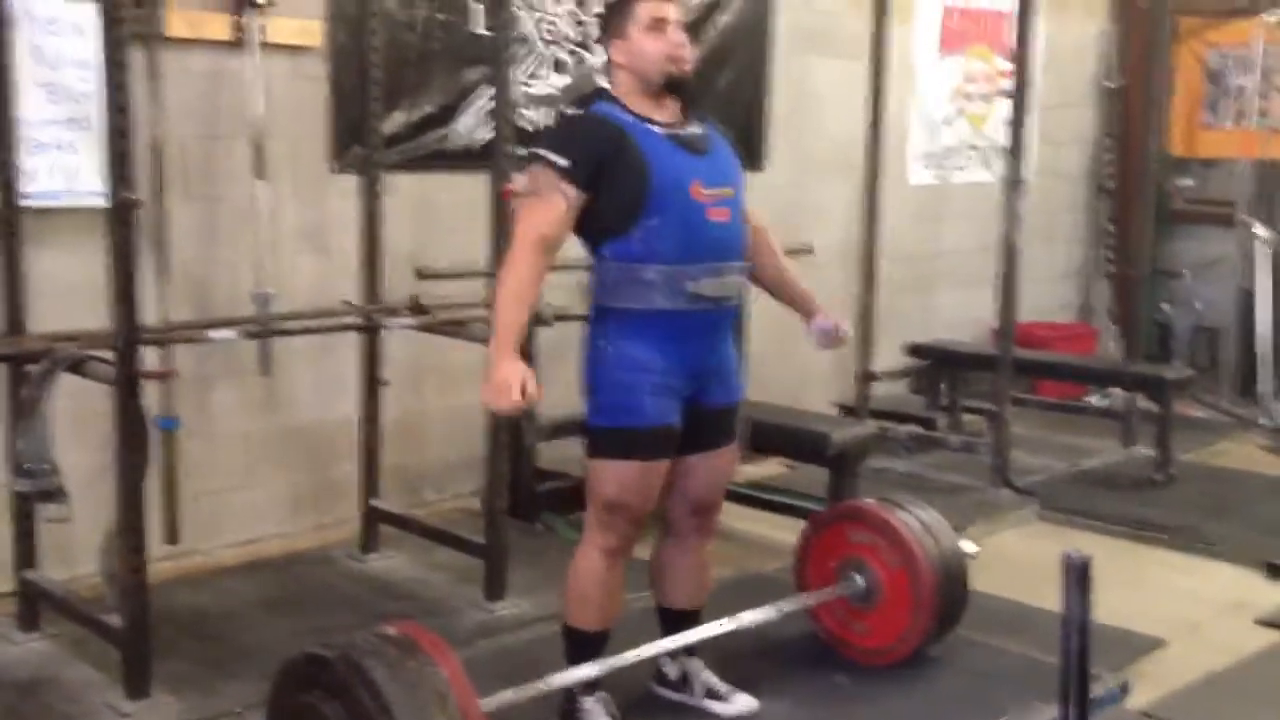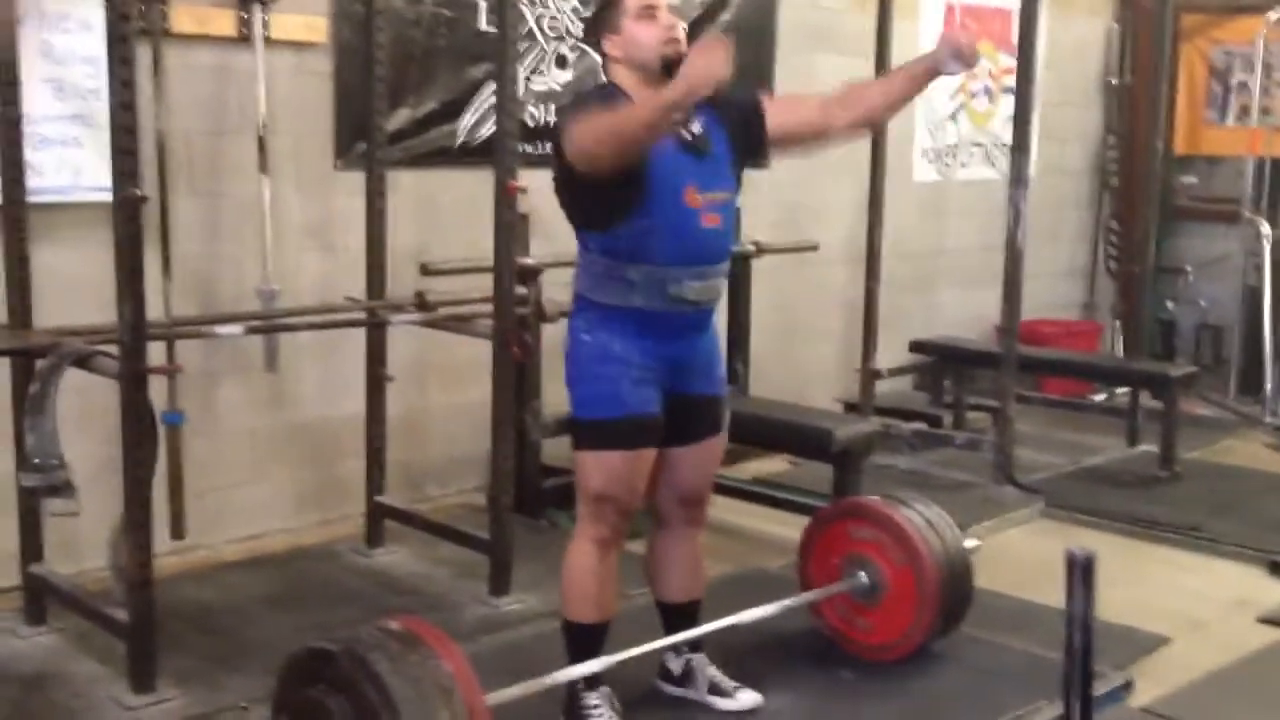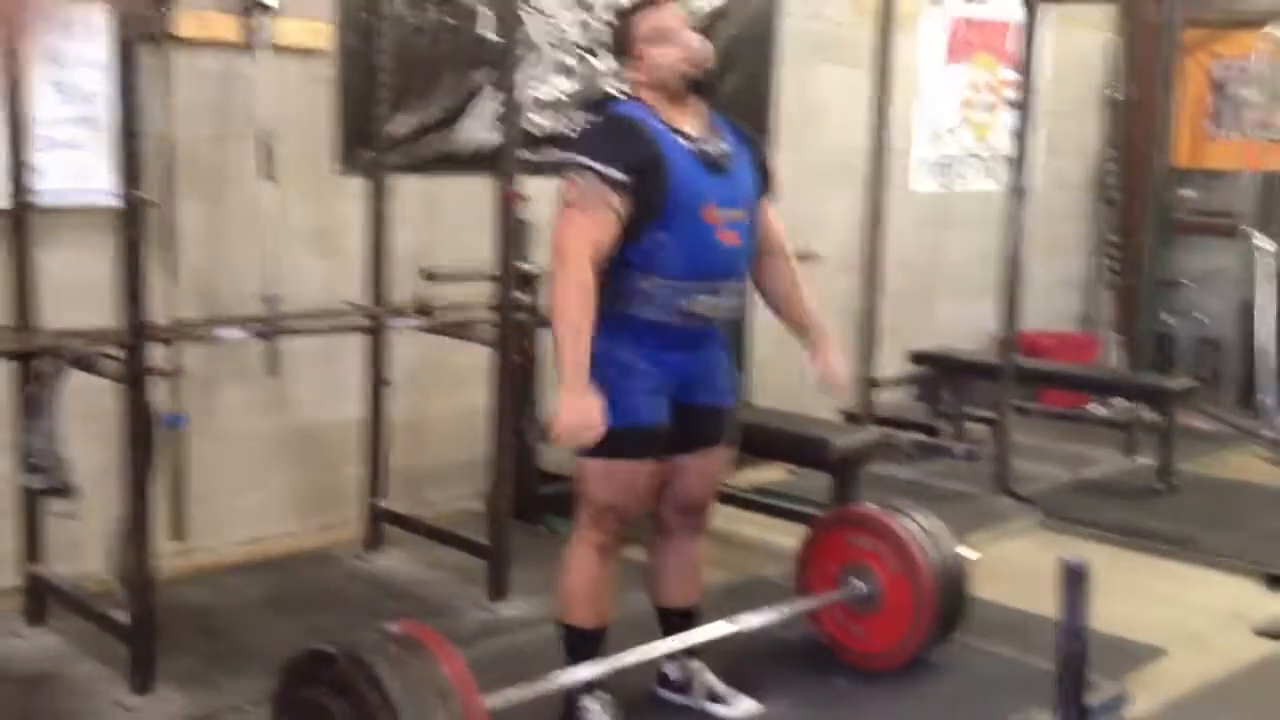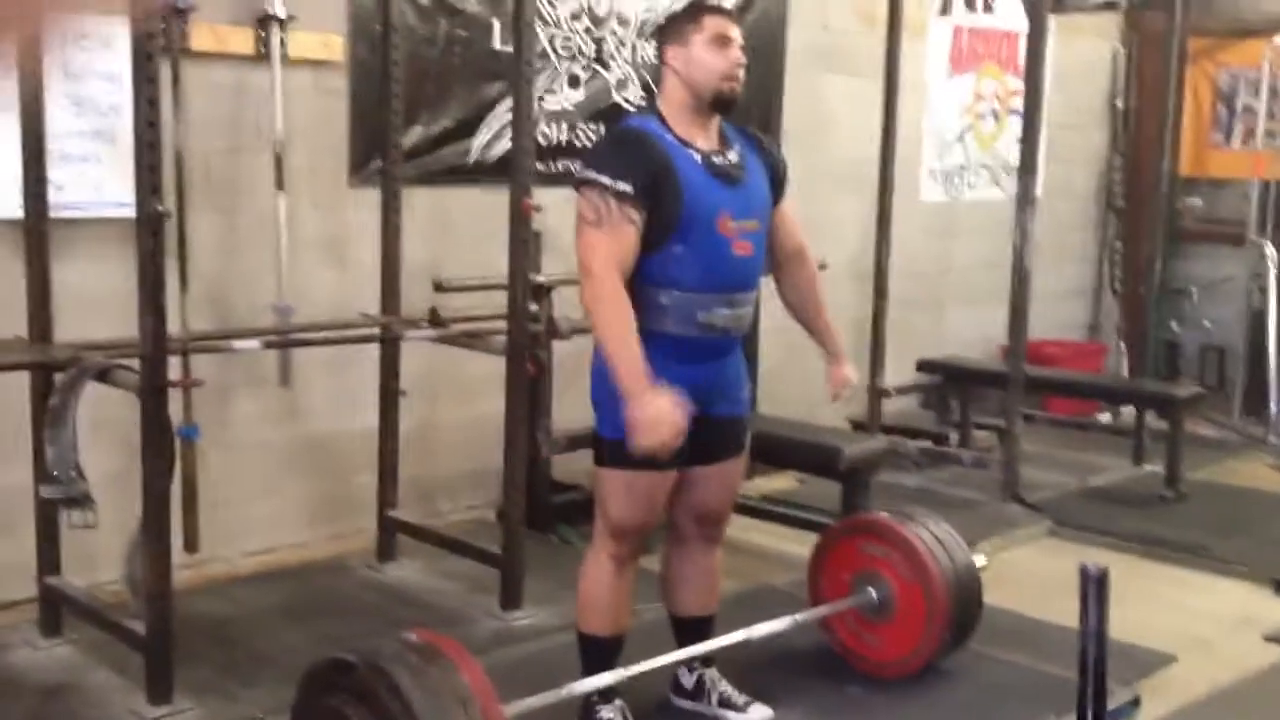
dt=0.4s
person 1, frame 1
left shoulder: (709, 138)
right shoulder: (587, 133)
left elbow: (747, 237)
right elbow: (532, 244)
left wrist: (810, 307)
right wrist: (506, 353)
left hip: (713, 351)
right hip: (633, 353)
left knee: (697, 517)
right knee: (616, 526)
person 1, frame 2
left shoulder: (724, 114)
right shoulder: (595, 114)
left elbow: (833, 112)
right elbow: (612, 139)
left wrist: (928, 67)
right wrist: (682, 90)
left hip: (694, 340)
right hip: (617, 342)
left knee: (685, 507)
right knee: (605, 518)
left ankle: (682, 659)
person 1, frame 3
left shoulder: (737, 144)
right shoulder: (617, 142)
left elbow: (770, 257)
right elbow: (575, 262)
left wrist: (820, 342)
right wrist: (575, 385)
left hip: (708, 355)
right hip: (634, 355)
left knee: (688, 517)
right knee: (607, 524)
person 1, frame 4
left shoulder: (757, 157)
right shoulder: (630, 154)
left elbow: (792, 261)
right elbow: (602, 278)
left wrist: (836, 353)
right wrist: (640, 393)
left hip: (722, 370)
right hip: (652, 373)
left knee: (704, 527)
right knee: (623, 535)
